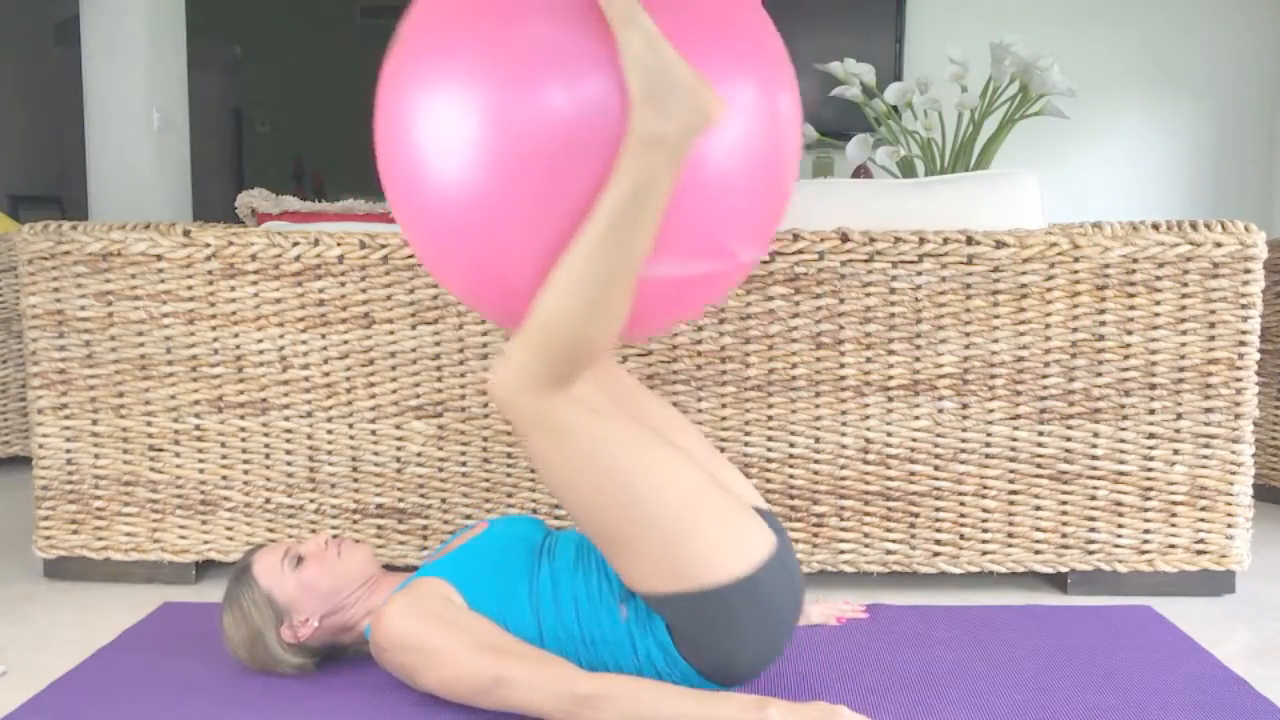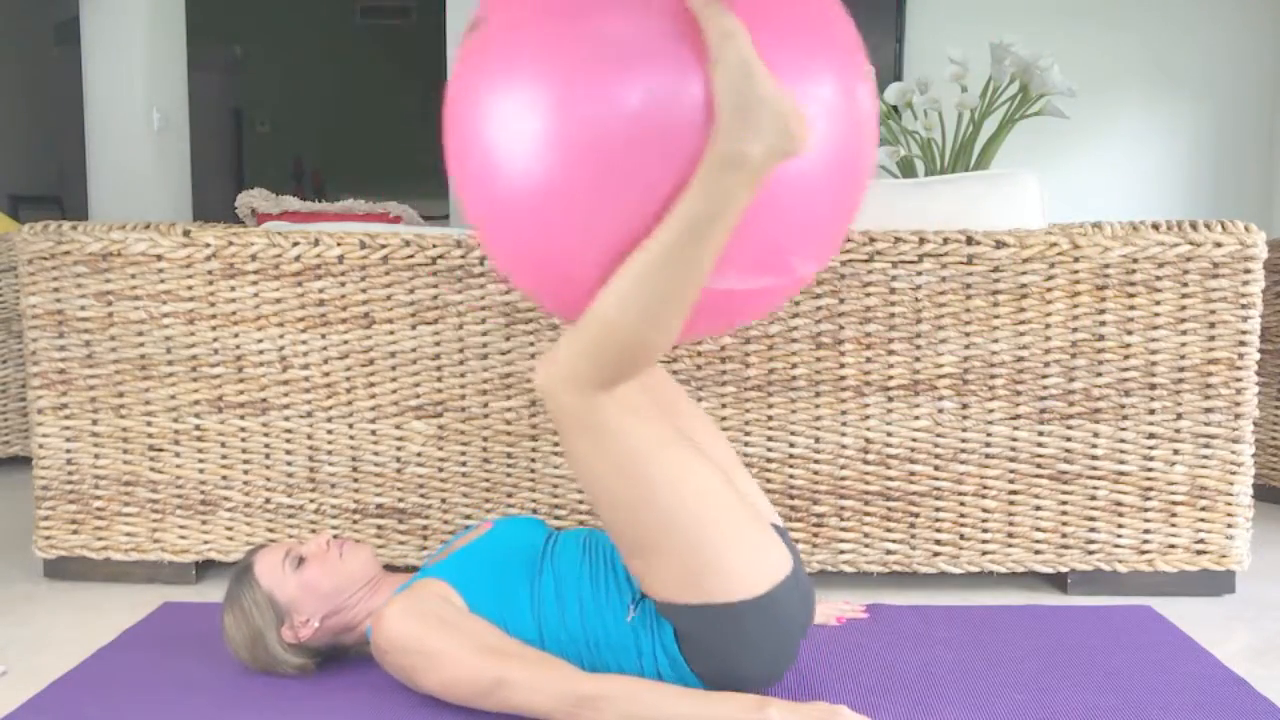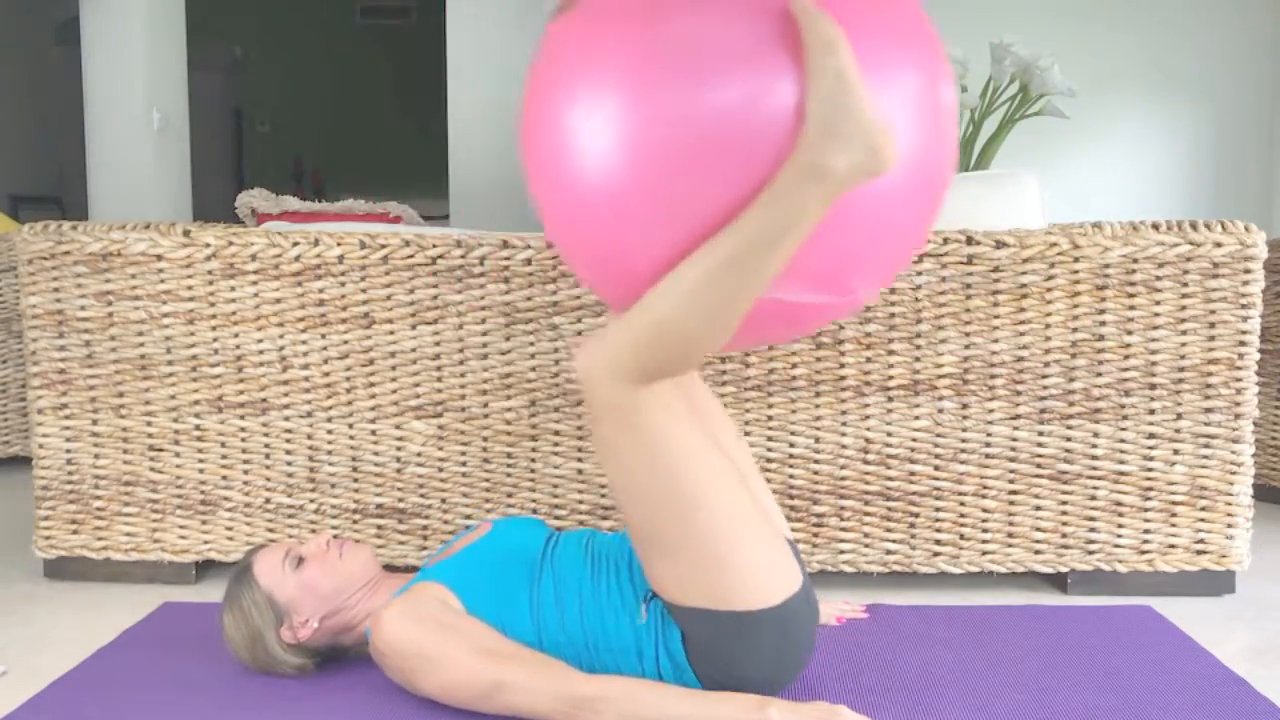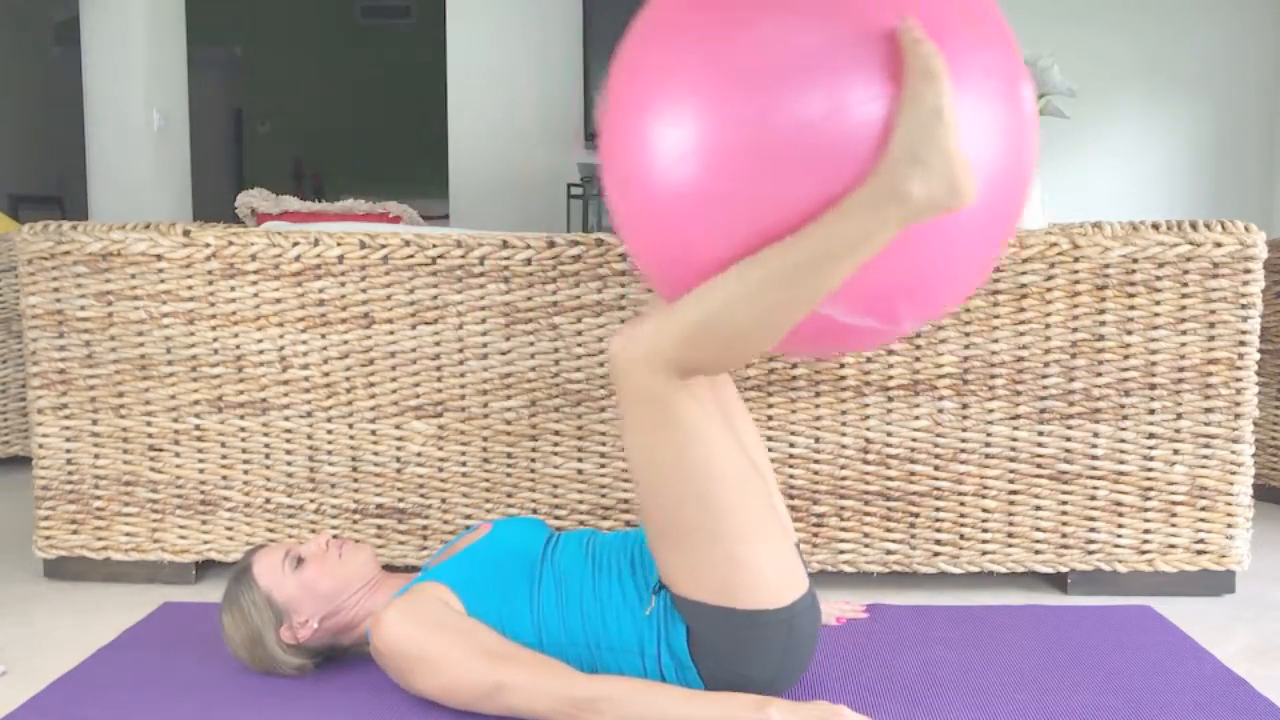
dt=0.2s
person 1, frame 1
left shoulder: (441, 580)
right shoulder: (404, 628)
left hip: (726, 599)
right hip: (718, 605)
right knee: (532, 381)
right ankle: (662, 124)
person 1, frame 2
left shoulder: (444, 581)
right shoulder: (405, 630)
left hip: (741, 610)
right hip: (729, 632)
left knee: (601, 361)
right knee: (576, 376)
right ankle: (744, 142)
person 1, frame 3
left shoulder: (445, 577)
right shoulder: (403, 633)
left wrist: (778, 599)
left hip: (742, 616)
right hip: (733, 640)
left knee: (641, 356)
right knee: (617, 365)
right ankle: (828, 158)
person 1, frame 4
left shoulder: (451, 575)
right shoulder: (403, 633)
left wrist: (780, 598)
left hip: (738, 618)
right hip: (726, 644)
left knee: (678, 346)
right knee: (651, 353)
right ankle: (903, 184)
